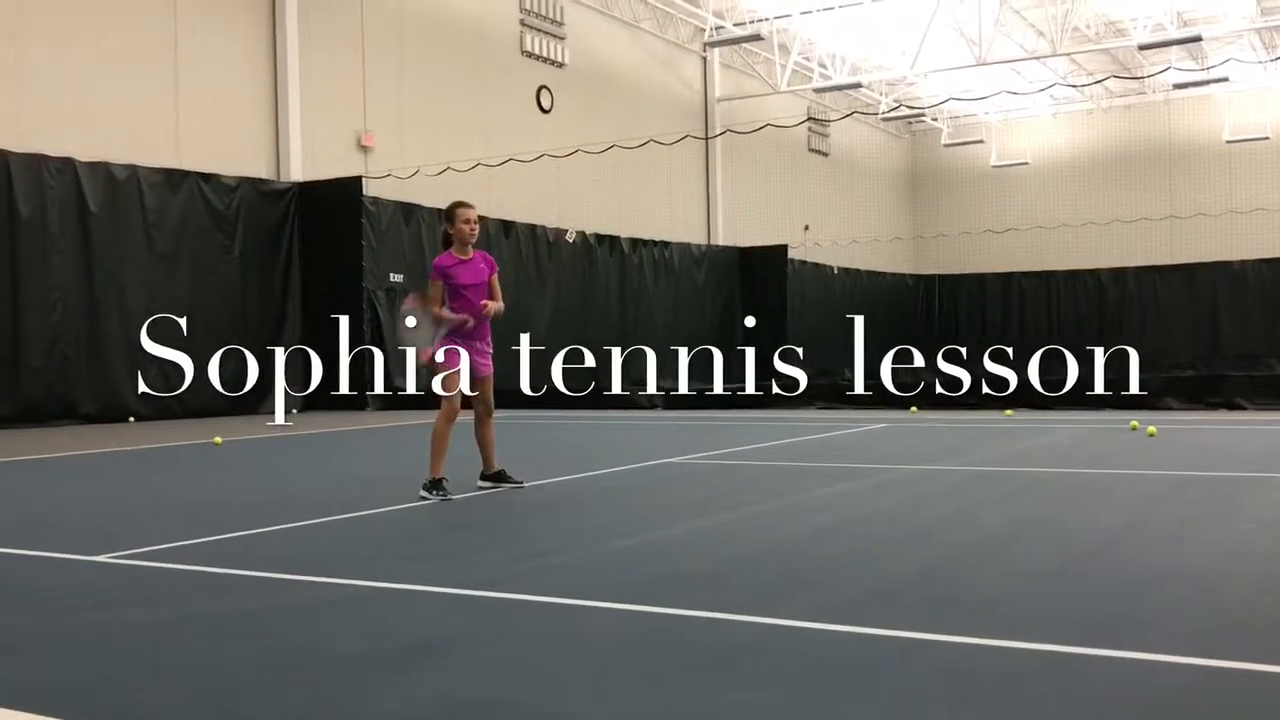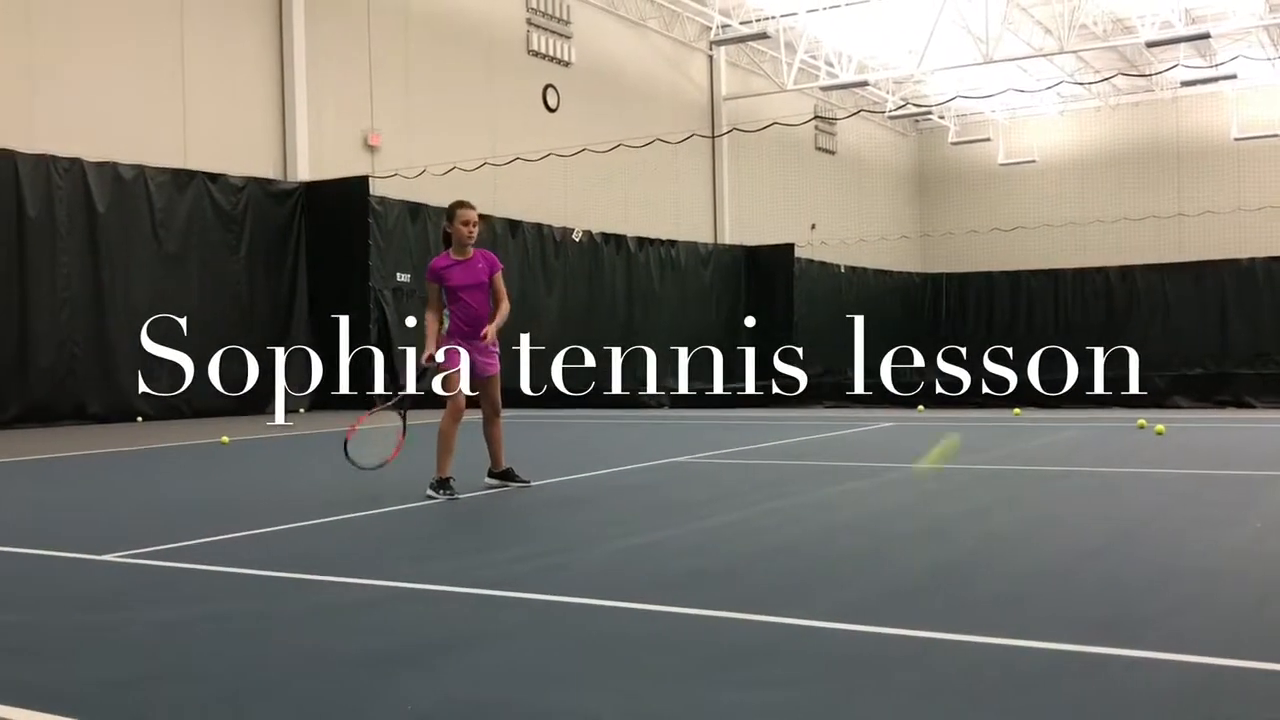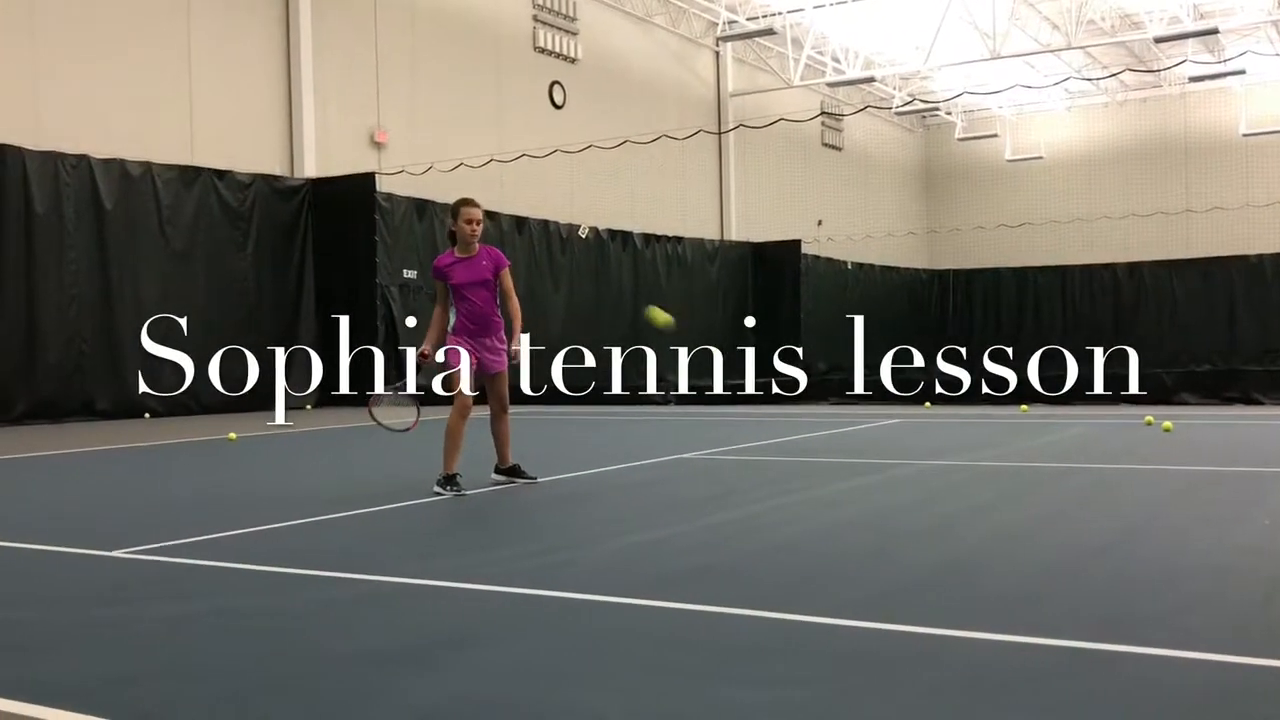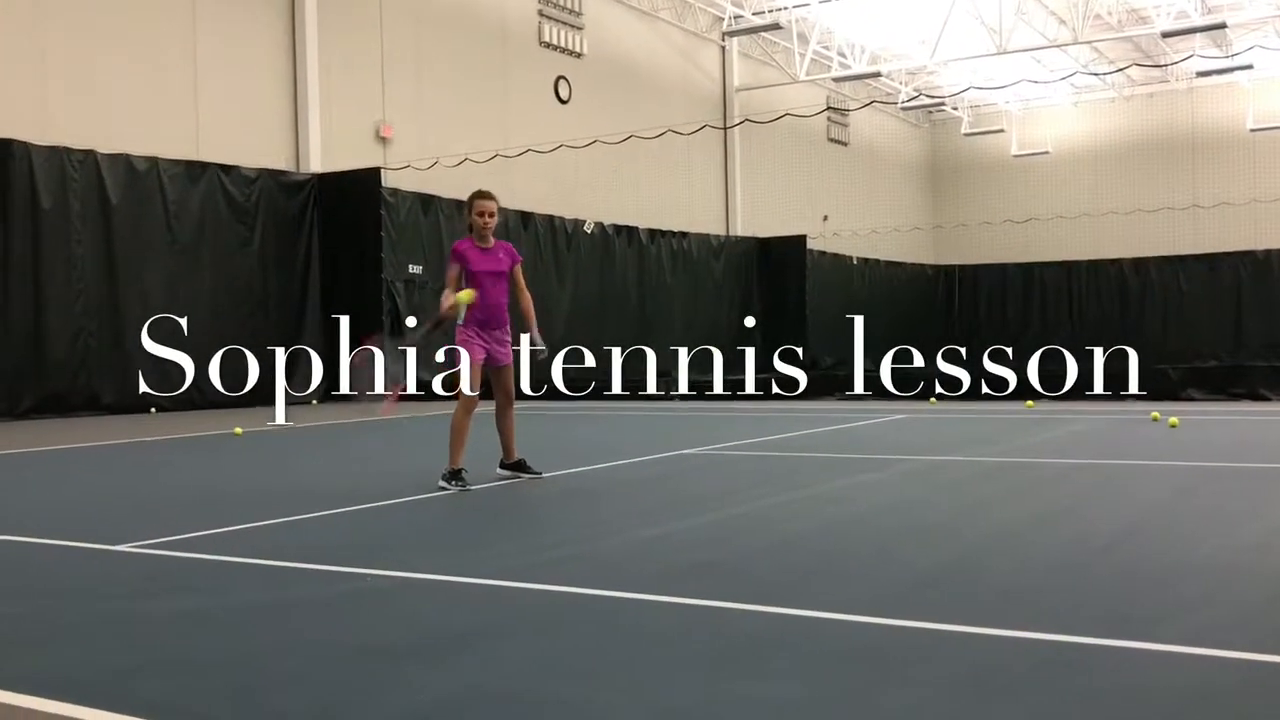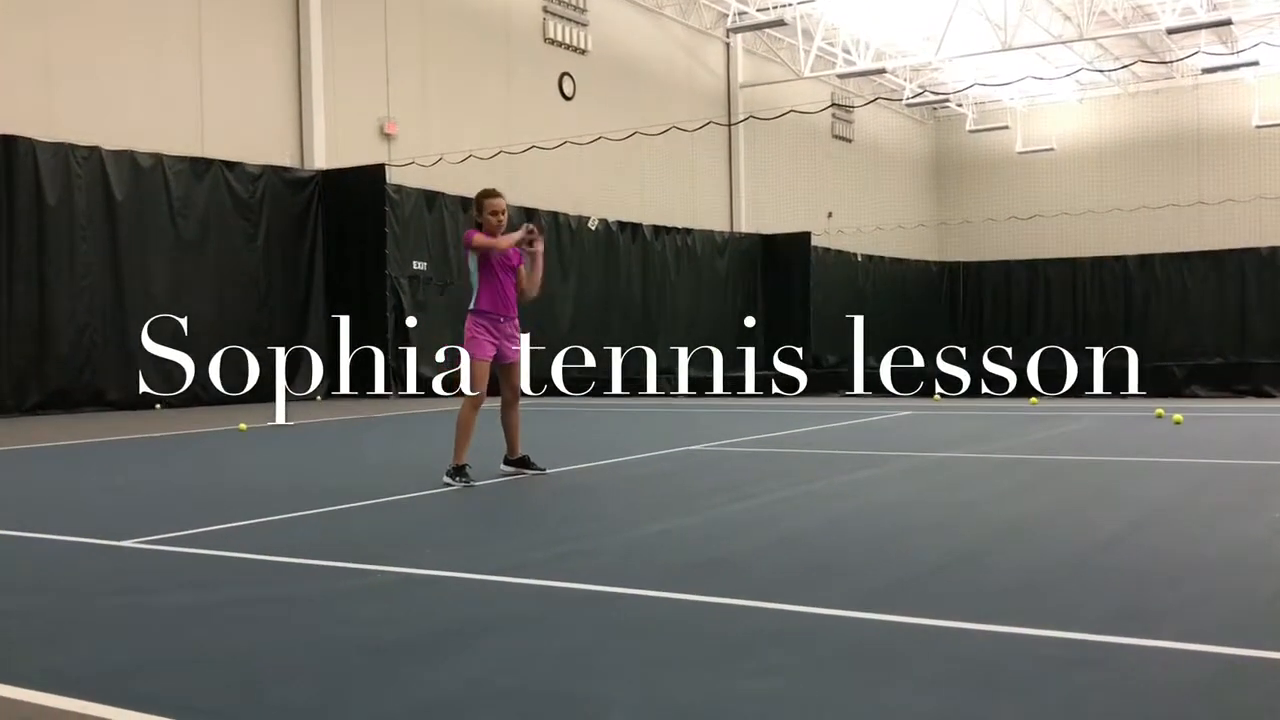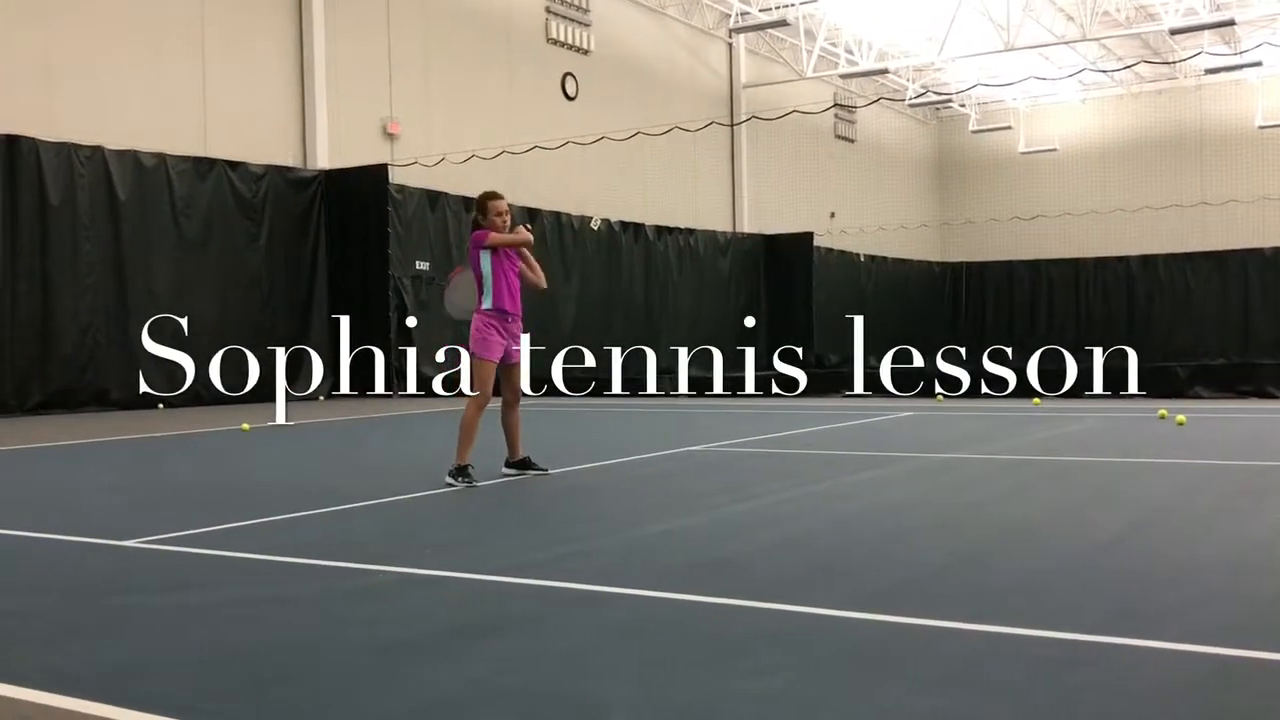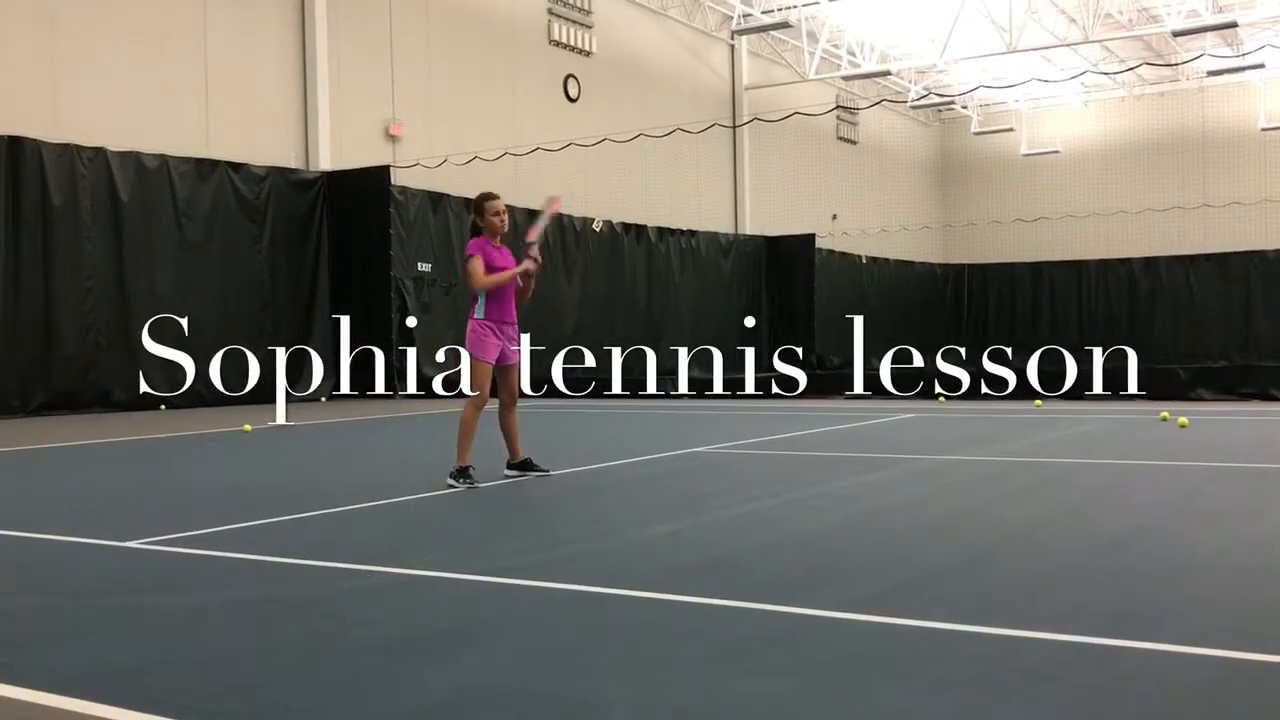
dt=0.3s
person 1, frame 1
left shoulder: (487, 261)
right shoulder: (442, 264)
left elbow: (500, 304)
right elbow: (433, 307)
left wrist: (493, 307)
right wrist: (452, 318)
left hip: (481, 343)
right hip: (452, 343)
left knee: (485, 409)
right knee: (450, 408)
left ankle: (490, 472)
right ankle: (433, 480)
person 1, frame 2
left shoulder: (489, 260)
right shoulder: (438, 266)
left elbow: (503, 302)
right elbow: (433, 310)
left wrist: (494, 327)
right wrist: (430, 346)
left hip: (485, 344)
right hip: (454, 344)
left knee: (493, 409)
right knee: (456, 408)
left ankle: (498, 470)
right ankle: (440, 479)
person 1, frame 3
left shoulder: (495, 257)
right shoulder: (443, 264)
left elbow: (511, 299)
right elbow: (441, 306)
left wrist: (516, 337)
right wrist: (429, 342)
left hip: (493, 339)
right hip: (461, 341)
left knee: (501, 405)
right knee: (463, 405)
left ankle: (505, 466)
right ankle: (447, 475)
person 1, frame 4
left shoulder: (508, 252)
right shoulder: (461, 249)
left elbow: (522, 294)
right elbow: (450, 288)
left wrist: (535, 332)
right wrist: (448, 303)
left hip: (501, 332)
right hip: (472, 332)
left knee: (506, 398)
right knee: (468, 400)
left ankle: (510, 461)
right ankle: (452, 470)
person 1, frame 5
left shoulder: (516, 252)
right shoulder: (473, 237)
left elbow: (528, 294)
right elbow: (498, 246)
left wrist: (536, 252)
right wrist: (520, 234)
left hip: (509, 326)
right hip: (481, 325)
left knee: (512, 395)
right knee: (476, 396)
left ankle: (514, 457)
right ankle: (456, 466)
person 1, frame 6
left shoulder: (512, 254)
right shoulder: (480, 238)
left elbow: (540, 283)
right elbow: (525, 237)
left wrist: (522, 248)
right wrist: (521, 237)
left hip: (512, 326)
right hip: (489, 324)
left knee: (513, 396)
right knee: (481, 397)
left ankle: (515, 459)
right ankle: (459, 466)
person 1, frame 7
left shoulder: (506, 252)
right shoulder: (476, 246)
left elbow: (521, 296)
right elbow: (479, 284)
left wrist: (530, 274)
right wrist: (518, 269)
left hip: (509, 329)
right hip: (484, 328)
left knee: (510, 399)
right knee: (479, 397)
left ankle: (516, 460)
right ankle: (460, 468)
